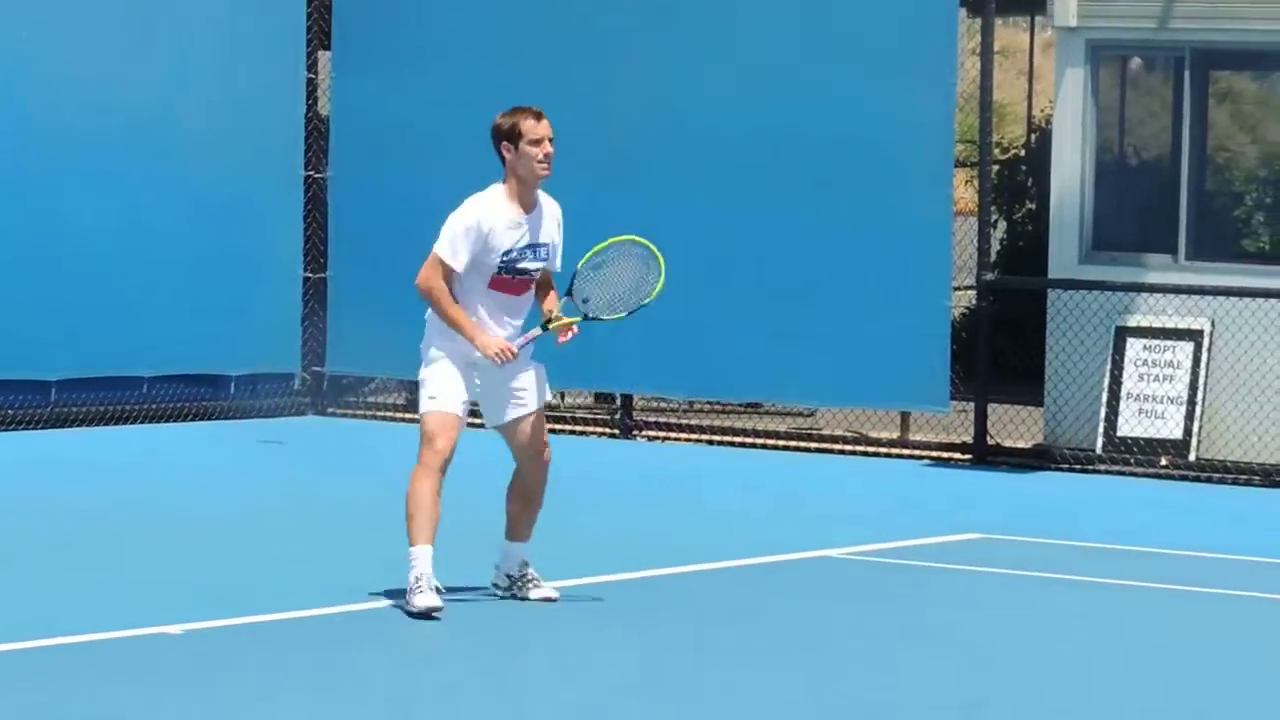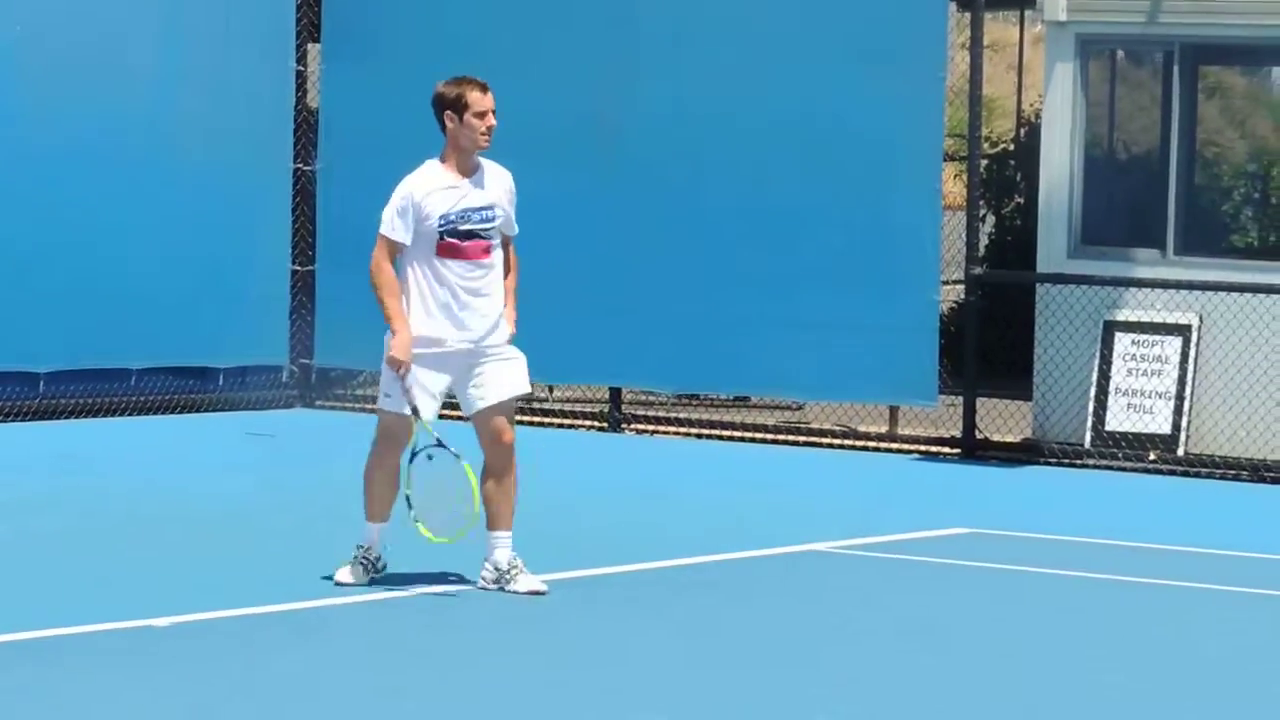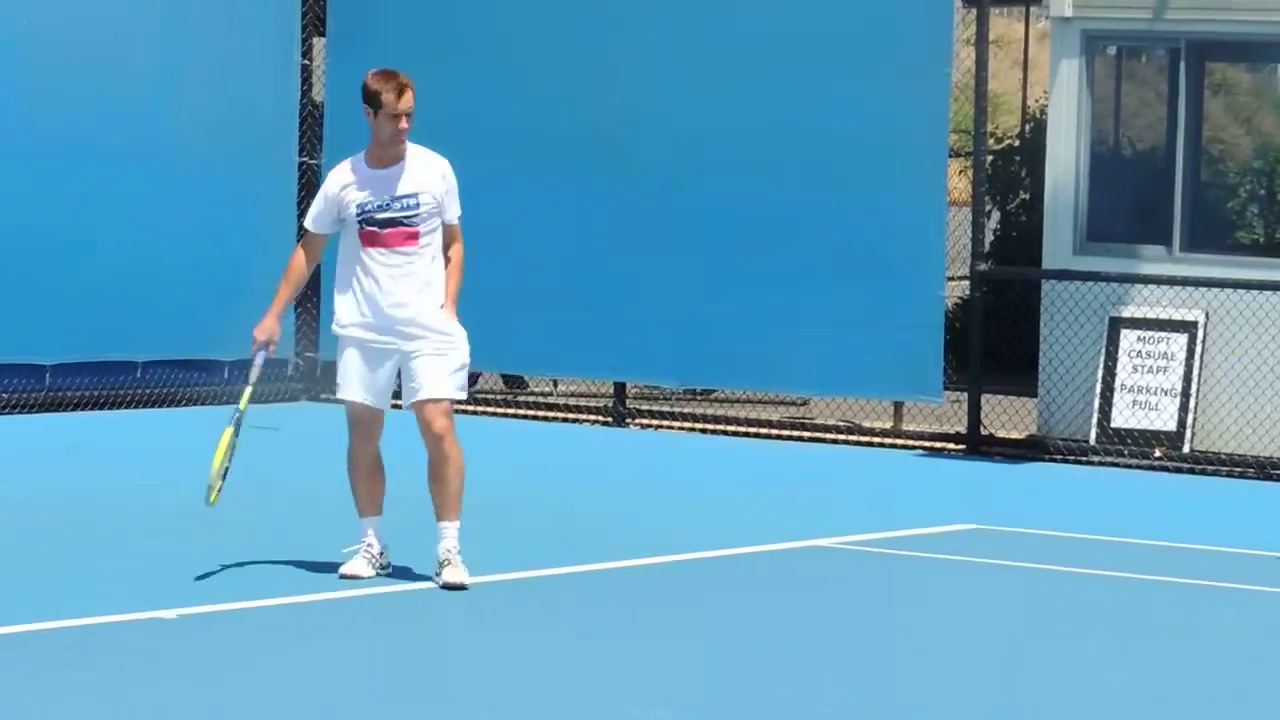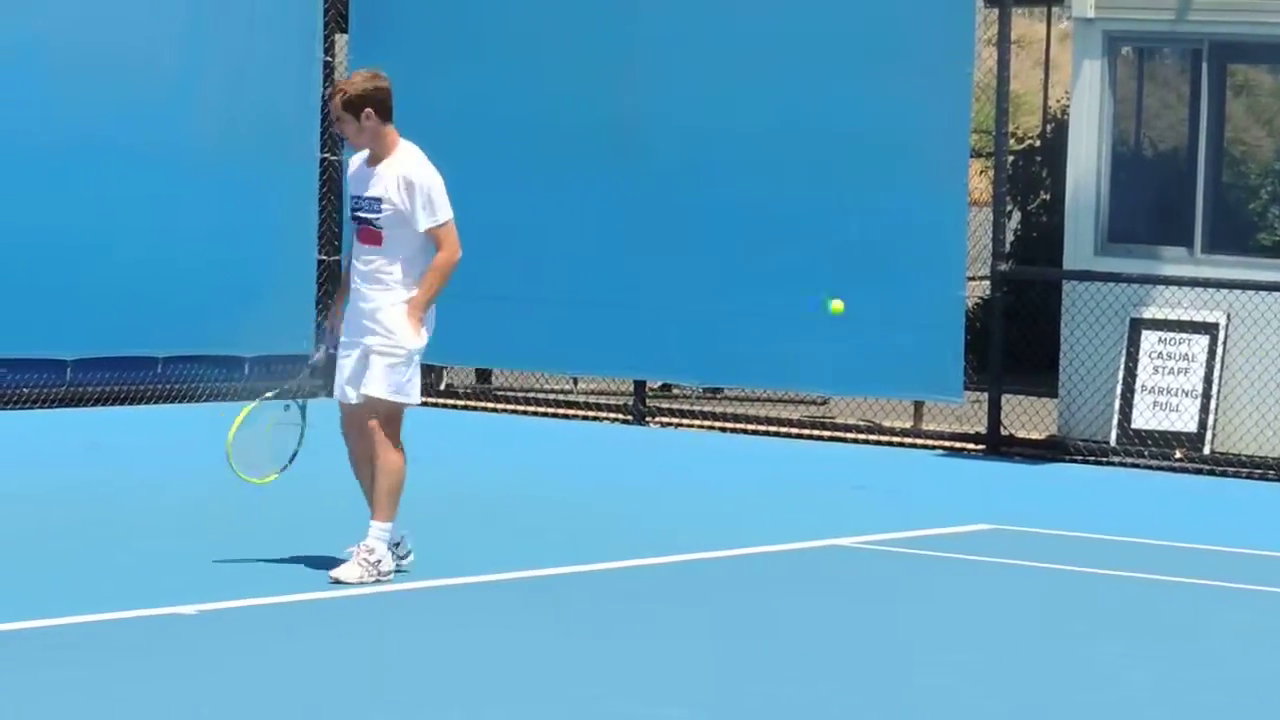
dt=0.4s
person 1, frame 1
left shoulder: (552, 213)
right shoulder: (477, 214)
right elbow: (428, 281)
left wrist: (555, 316)
right wrist: (478, 337)
left hip: (511, 354)
right hip: (455, 351)
left knee: (536, 455)
right knee: (438, 449)
left ankle: (512, 568)
right ankle: (420, 578)
person 1, frame 2
left shoulder: (501, 182)
right shoulder: (418, 188)
right elbow: (383, 263)
left wrist: (508, 307)
right wrist: (399, 332)
left hip: (484, 340)
right hip: (423, 343)
left knee: (501, 443)
right knee: (389, 445)
left ankle: (500, 561)
right ankle: (370, 549)
person 1, frame 3
left shoulder: (436, 170)
right shoulder: (341, 180)
left elbow: (455, 245)
right elbow: (307, 251)
left wrist: (449, 307)
right wrist: (273, 316)
left hip: (428, 326)
right hip: (363, 328)
left knee: (439, 429)
right knee: (362, 434)
left ankle: (449, 549)
right ankle: (372, 544)
person 1, frame 4
left shoulder: (415, 172)
right shoulder: (357, 168)
left elbow: (449, 251)
left wrist: (412, 312)
right wrist: (343, 301)
left hip: (399, 320)
right hip: (360, 319)
left knee: (381, 426)
right knee: (354, 428)
left ankle: (378, 549)
right ankle: (390, 535)
